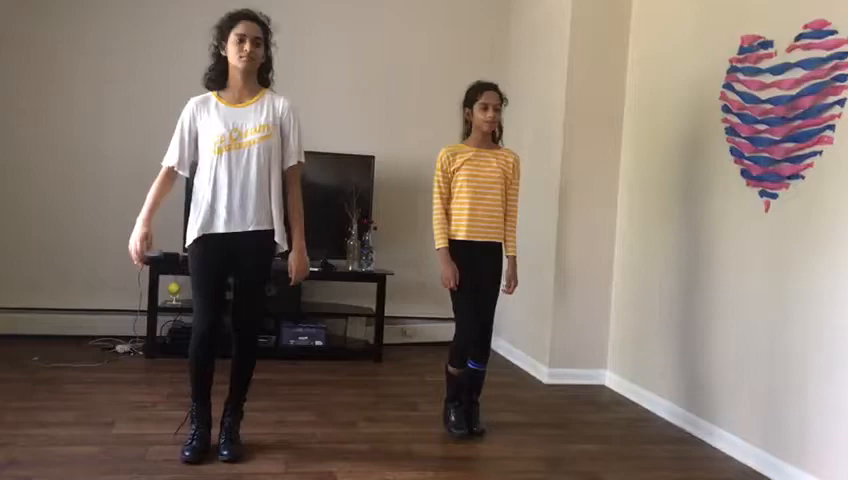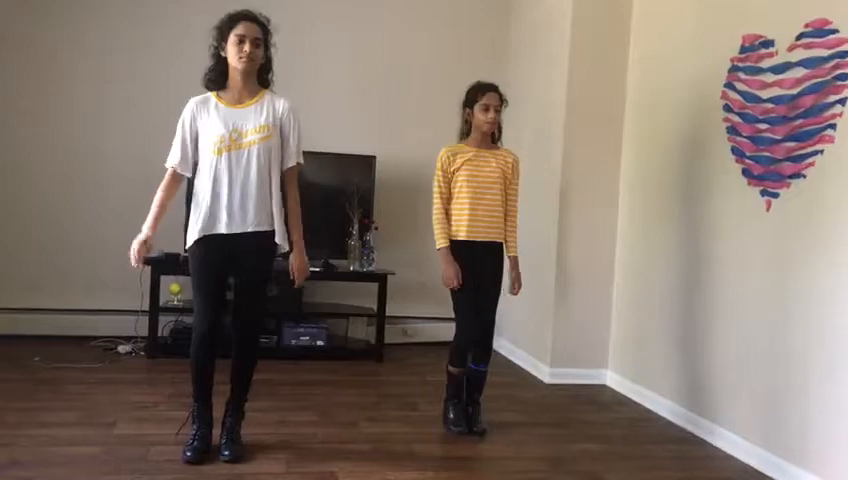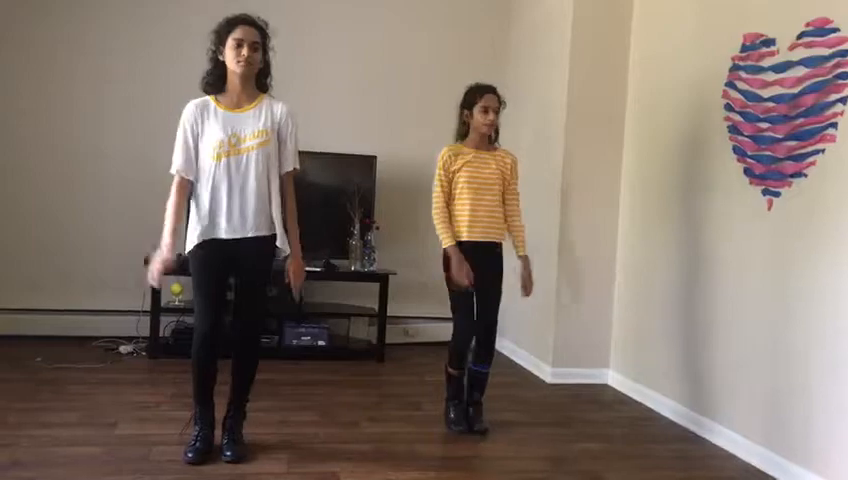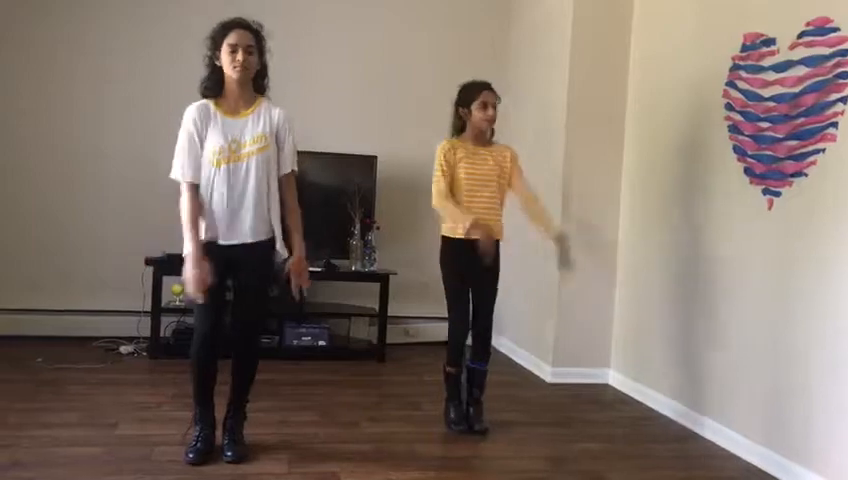
dt=0.1s
person 1, frame 1
left shoulder: (279, 108)
right shoulder: (199, 108)
left elbow: (291, 180)
right elbow: (171, 170)
left wrist: (298, 243)
right wrist: (142, 225)
left hip: (258, 234)
right hip: (209, 232)
left knee: (246, 330)
right knee: (205, 328)
left ankle: (231, 425)
right ankle: (199, 425)
person 1, frame 2
left shoulder: (279, 109)
right shoulder: (199, 108)
left elbow: (289, 181)
right elbow: (174, 172)
left wrist: (298, 245)
right wrist: (147, 230)
left hip: (258, 235)
right hip: (209, 233)
left knee: (247, 331)
right knee: (205, 328)
left ankle: (232, 425)
right ankle: (200, 425)
person 1, frame 3
left shoulder: (277, 114)
right shoulder: (197, 111)
left elbow: (286, 184)
right elbow: (181, 183)
left wrist: (294, 249)
right wrist: (165, 245)
left hip: (259, 241)
right hip: (210, 238)
left knee: (248, 334)
right knee: (207, 332)
left ankle: (232, 426)
right ankle: (202, 426)
person 1, frame 4
left shoulder: (275, 116)
right shoulder: (198, 114)
left elbow: (286, 185)
right elbow: (189, 189)
left wrist: (298, 249)
right wrist: (192, 254)
left hip: (258, 242)
right hip: (211, 241)
left knee: (247, 335)
right knee: (206, 332)
left ankle: (234, 426)
right ankle: (203, 426)
person 2, frame 1
left shoulder: (509, 160)
right shoulder: (450, 155)
left elbow: (510, 214)
right elbow: (439, 210)
left wrist: (512, 259)
right wrist: (444, 257)
left hip: (492, 252)
right hip: (459, 250)
left knee: (484, 331)
right knee: (467, 328)
left ankle: (472, 405)
right ankle: (453, 404)
person 2, frame 2
left shoulder: (508, 160)
right shoulder: (450, 155)
left elbow: (510, 214)
right elbow: (439, 210)
left wrist: (514, 260)
right wrist: (445, 256)
left hip: (492, 252)
right hip: (460, 249)
left knee: (485, 331)
right knee: (467, 328)
left ankle: (473, 404)
right ankle: (452, 402)
person 2, frame 3
left shoulder: (507, 161)
right shoulder: (449, 156)
left elbow: (512, 212)
right elbow: (440, 210)
left wrist: (524, 258)
right wrist: (455, 255)
left hip: (491, 253)
right hip: (459, 252)
left knee: (487, 332)
right knee: (465, 330)
left ankle: (474, 405)
right ankle: (454, 403)
person 2, frame 4
left shoulder: (505, 154)
right shoulder: (448, 149)
left elbow: (527, 197)
right elbow: (440, 200)
left wrist: (554, 233)
right wrist: (471, 226)
left hip: (491, 247)
right hip: (456, 247)
left knee: (483, 328)
right knee: (459, 326)
left ankle: (475, 403)
right ankle: (453, 403)
